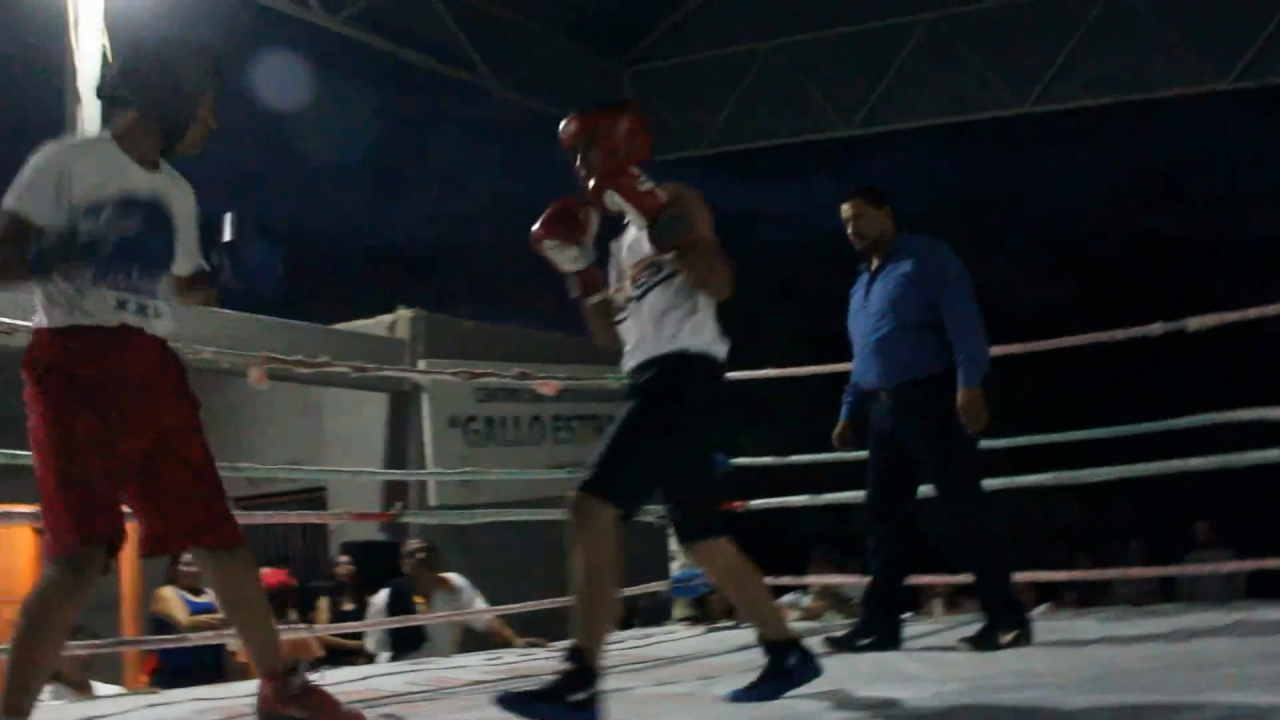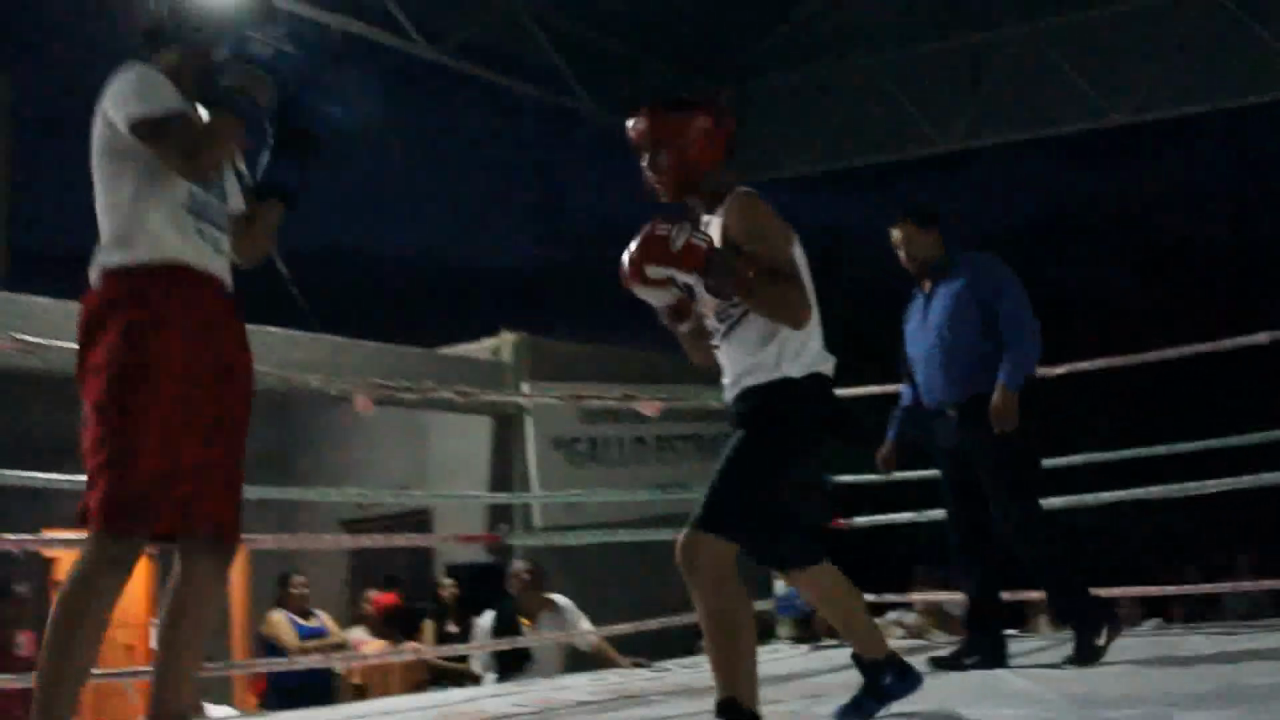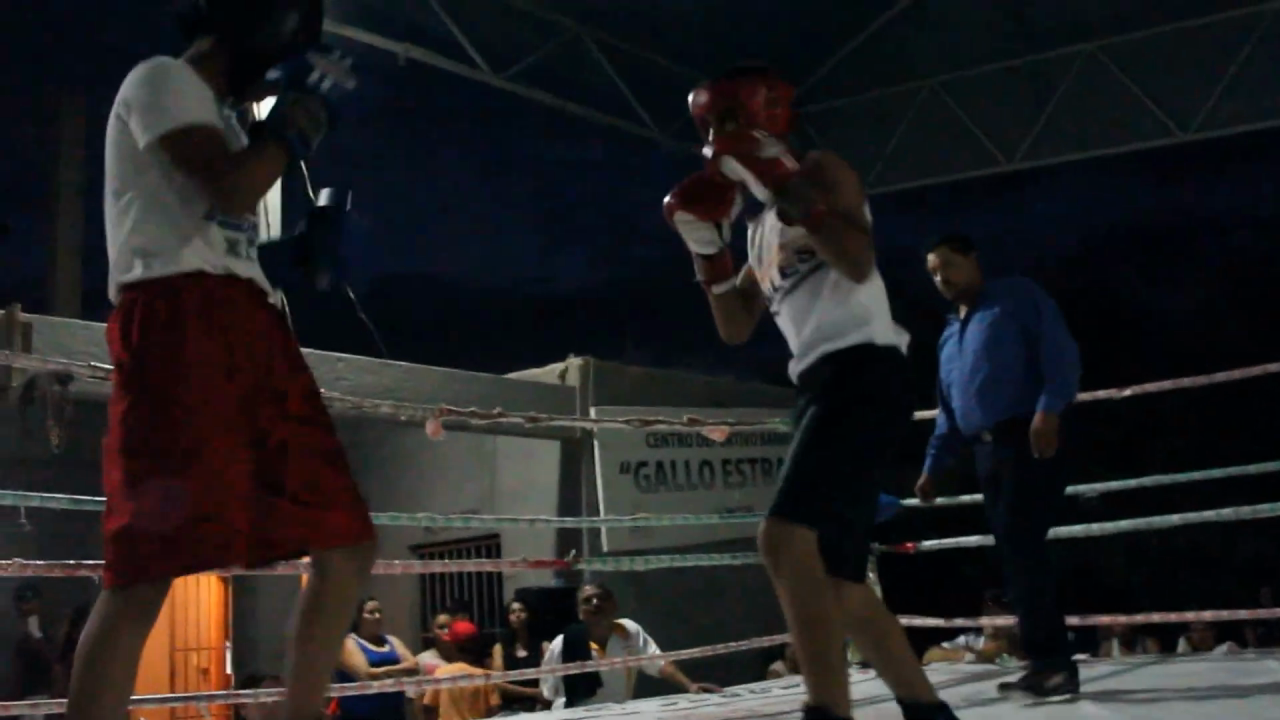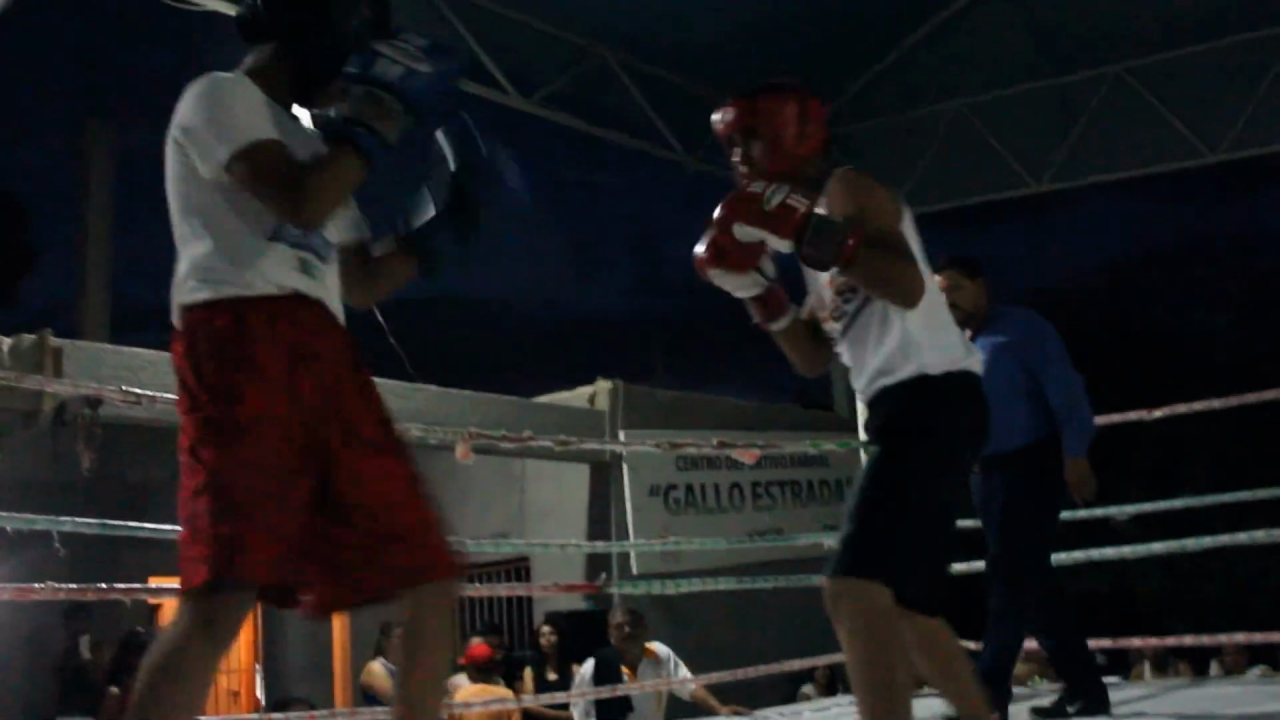
dt=0.3s
person 1, frame 1
left shoulder: (177, 192)
right shoulder: (62, 163)
right wrist: (72, 250)
left hip: (152, 366)
right hip: (77, 362)
left knee: (220, 541)
right knee: (81, 555)
person 1, frame 2
left shoulder: (203, 138)
right shoulder: (137, 87)
left elbow: (249, 245)
right elbow: (190, 159)
left wrist: (282, 164)
right wrist: (242, 94)
left hip: (207, 323)
right hip: (145, 308)
left knee: (211, 545)
right knee: (126, 529)
person 1, frame 3
left shoulder: (221, 117)
right shoulder: (161, 81)
right elbow: (230, 189)
right wrist: (304, 112)
left hip: (253, 336)
right hip: (179, 326)
left knee: (345, 542)
right knee: (149, 570)
person 1, frame 4
left shoulder: (305, 148)
right shoulder: (218, 97)
left elbow: (361, 283)
right elbow: (303, 205)
right wrist: (379, 106)
left hip: (326, 363)
right hip: (243, 349)
left knee: (428, 582)
right knee: (225, 592)
person 2, frame 1
left shoulder: (672, 200)
right shoulder: (622, 239)
left elbow: (716, 284)
right elbow: (611, 331)
left wrist: (655, 215)
right wrist: (576, 267)
left hip: (681, 377)
right hip: (662, 384)
left knee: (592, 511)
right knee: (704, 537)
right ankle: (787, 654)
person 2, frame 2
left shoulder: (742, 211)
right shoulder: (710, 229)
left elbow: (796, 310)
right elbow: (709, 353)
left wrist: (705, 267)
right wrist: (671, 299)
left hip: (787, 401)
right hip: (768, 406)
left knee: (702, 549)
right knee: (800, 562)
right ankle: (884, 668)
person 2, frame 3
left shoulder: (815, 169)
right shoulder: (761, 224)
left elbow: (859, 265)
right elbow: (734, 328)
left wrist: (783, 182)
right wrist: (707, 247)
left hip: (862, 374)
right hip: (826, 387)
left knee: (786, 540)
right knee: (835, 581)
person 2, frame 4
left shoulder: (848, 191)
right shoulder: (813, 235)
left elbow: (909, 288)
right elbow: (813, 361)
left wrist: (808, 233)
right wrist: (755, 288)
left hip: (932, 403)
right hip: (907, 412)
left knee: (854, 592)
right knee: (901, 606)
person 3, frame 1
left shoulder: (927, 259)
right shoulder: (862, 284)
left elbow: (964, 324)
left wrist: (970, 385)
right wrist: (848, 413)
left hip: (931, 402)
right hip: (881, 411)
left knee: (965, 510)
right knee: (883, 516)
left ankle: (1007, 617)
right ankle: (879, 623)
person 3, frame 2
left shoulder: (981, 273)
right shoulder: (915, 308)
left elbow: (1021, 330)
right elbow: (912, 382)
left wrist: (1008, 386)
right wrist: (894, 436)
left hip: (994, 418)
right hip: (946, 429)
left knee: (1019, 523)
right knee: (968, 535)
left ankle: (1091, 618)
right ankle: (984, 639)
person 3, frame 3
left shoulder: (1018, 297)
right shoulder: (949, 335)
left elbow: (1061, 354)
right elbow: (947, 410)
left wrist: (1048, 411)
right wrist: (932, 466)
left hip: (1029, 441)
right hip: (986, 451)
left knee: (1019, 545)
right knee: (1017, 551)
left ankle: (1051, 658)
right ankle: (1049, 662)
person 3, frame 4
left shoulder: (1021, 329)
left elbow: (1065, 391)
left wrist: (1075, 454)
left hip: (1028, 469)
right hip: (987, 478)
left knee: (1010, 580)
right knee: (1031, 583)
